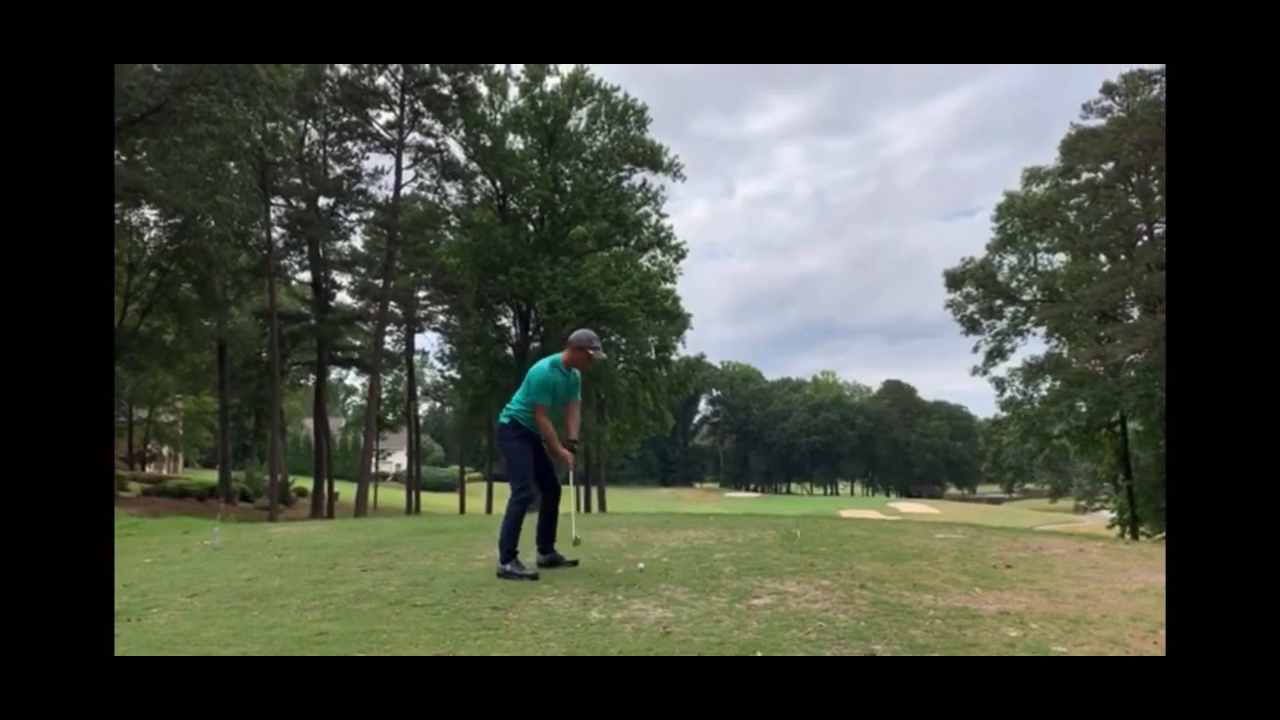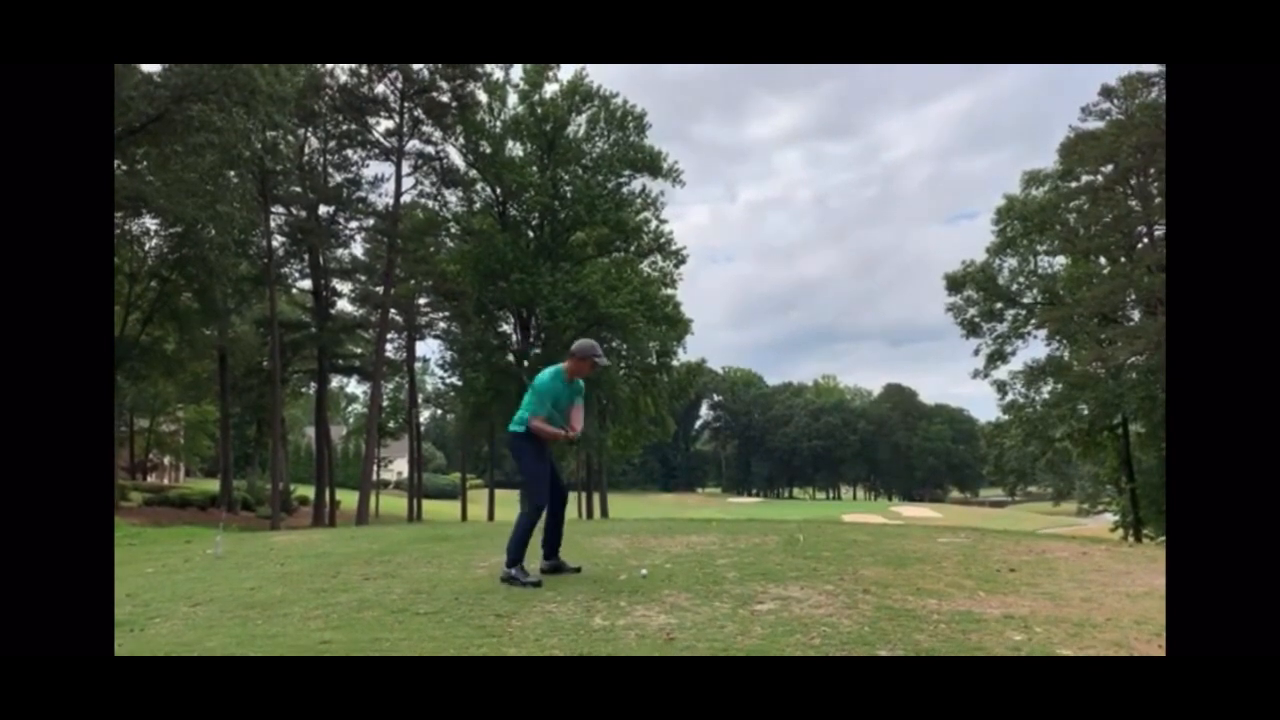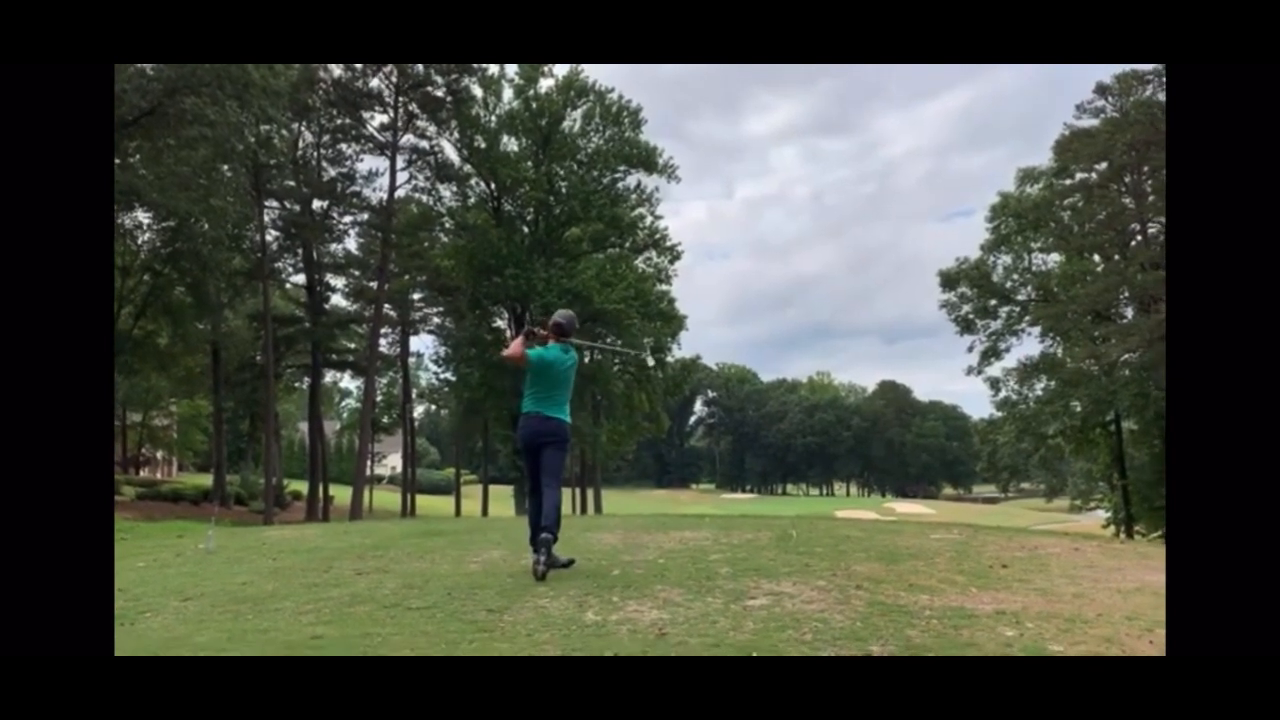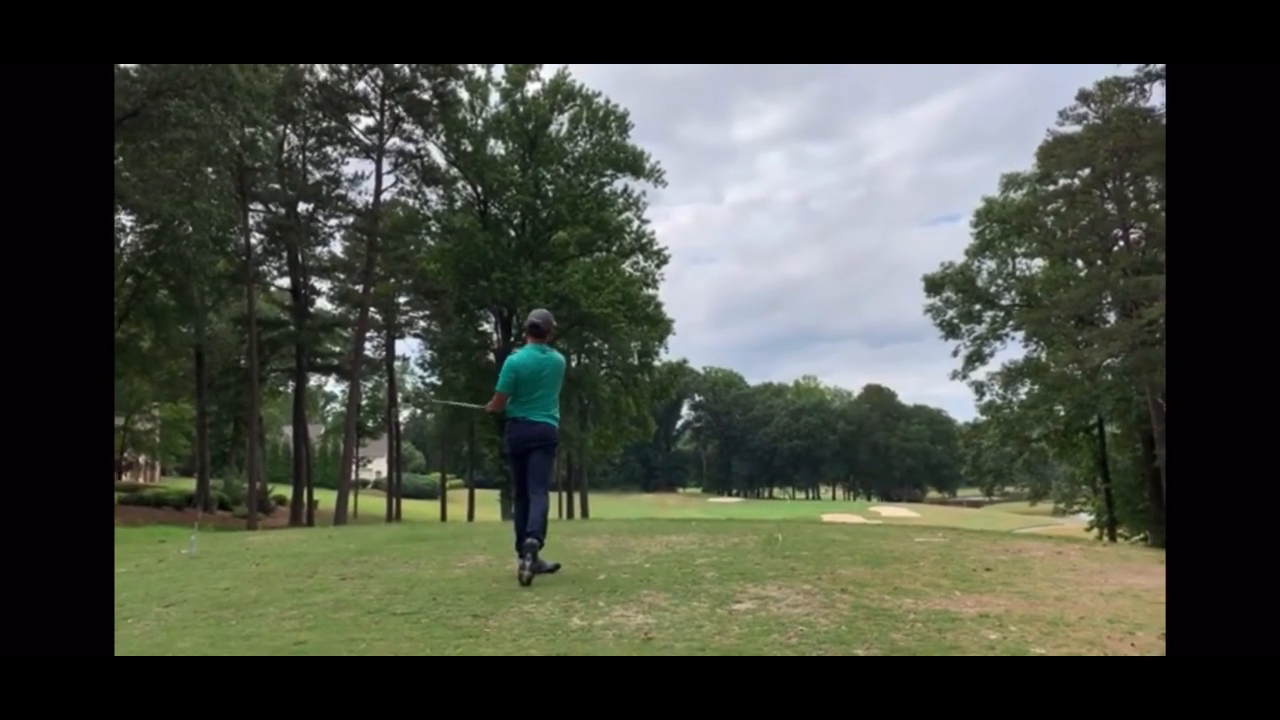
dt=1s
person 1, frame 1
left shoulder: (574, 376)
right shoulder: (545, 372)
left elbow: (573, 410)
right elbow: (541, 417)
left wrist: (571, 444)
right wrist: (558, 451)
left hip: (531, 435)
right hip: (513, 430)
left knee: (552, 490)
right knee: (524, 493)
left ankle: (546, 552)
right ankle: (507, 562)
person 1, frame 2
left shoulder: (576, 384)
right shoulder: (547, 382)
left elbow: (576, 413)
right elbow: (535, 425)
left wrist: (574, 431)
right wrist: (562, 434)
left hip: (537, 443)
right hip: (525, 438)
left knee: (558, 496)
right knee: (537, 499)
left ankle: (550, 558)
right ankle: (512, 566)
person 1, frame 3
left shoulder: (545, 356)
right shoulder: (570, 356)
left elbow: (511, 354)
left wrist: (525, 336)
right wrist: (541, 341)
left hip: (530, 425)
right hip: (557, 427)
left knee: (535, 488)
right knee: (551, 486)
left ankle: (540, 550)
right ankle: (547, 536)
person 1, frame 4
left shoulder: (515, 360)
right shoulder: (559, 361)
left elbow: (498, 403)
left wrist: (491, 406)
right wrist: (500, 400)
left hip: (518, 430)
right hip: (545, 431)
left knee: (521, 493)
right knee: (538, 491)
left ankle: (526, 554)
right ankle: (533, 542)
